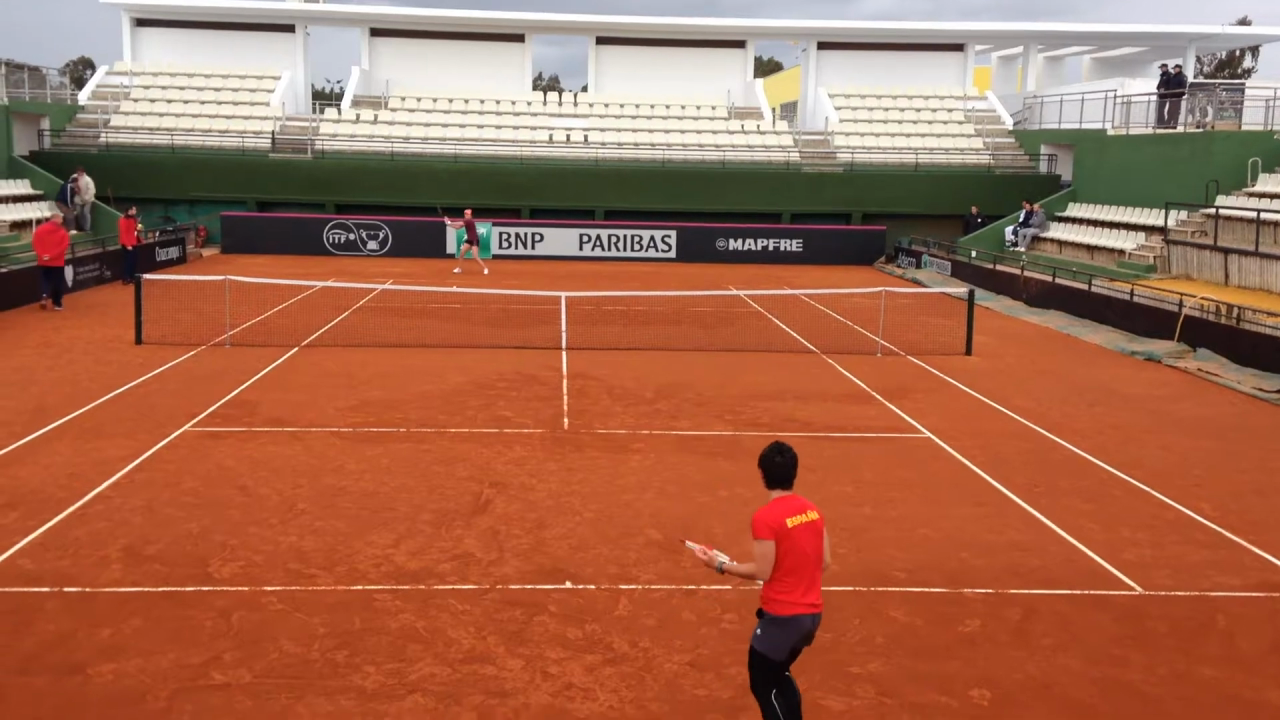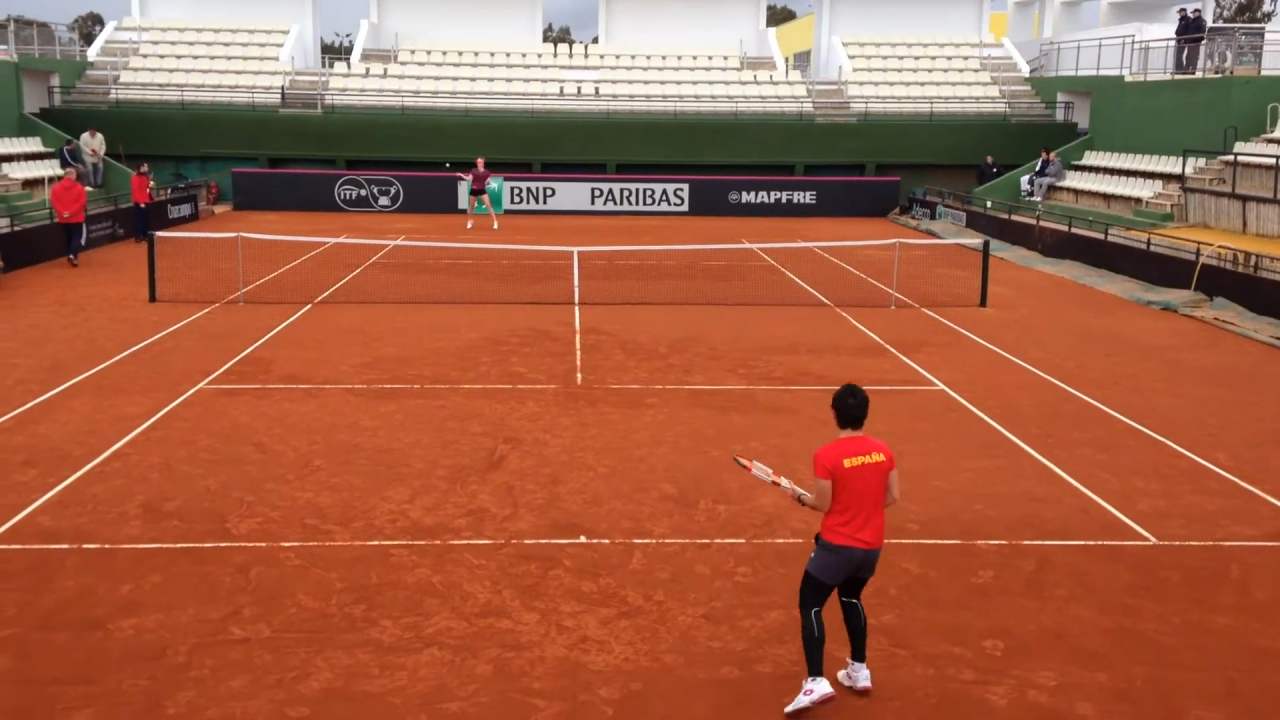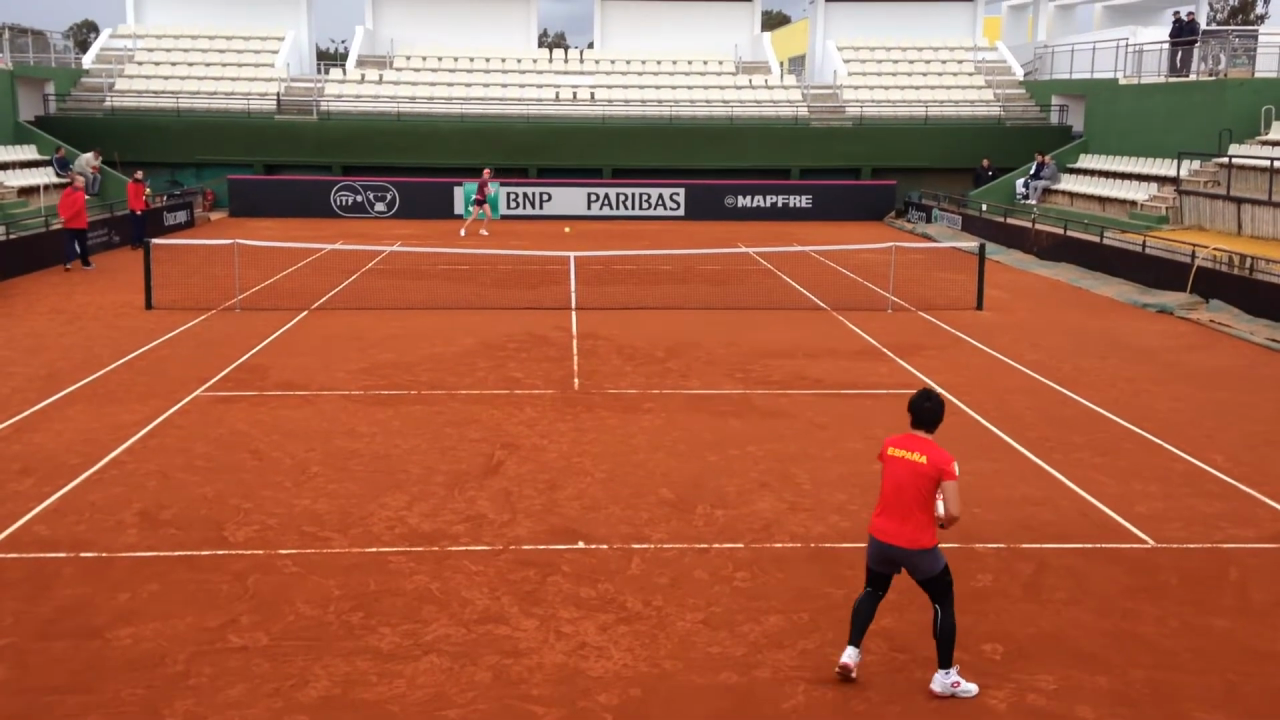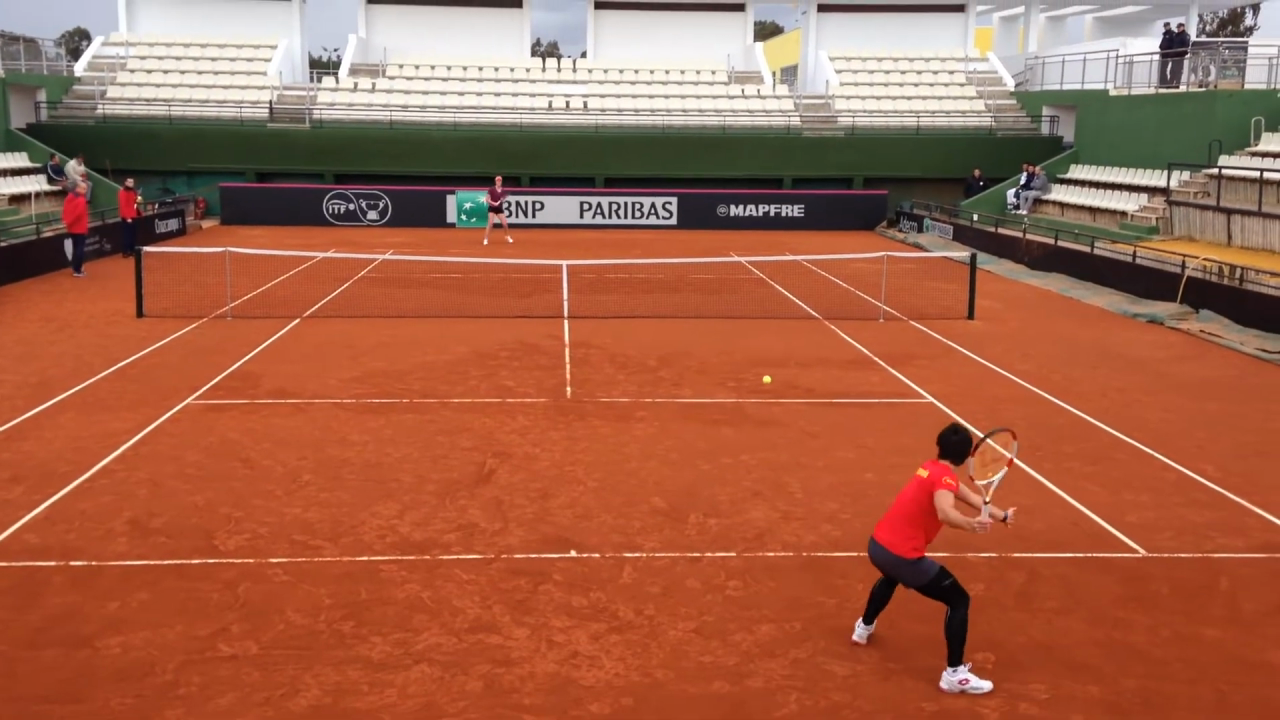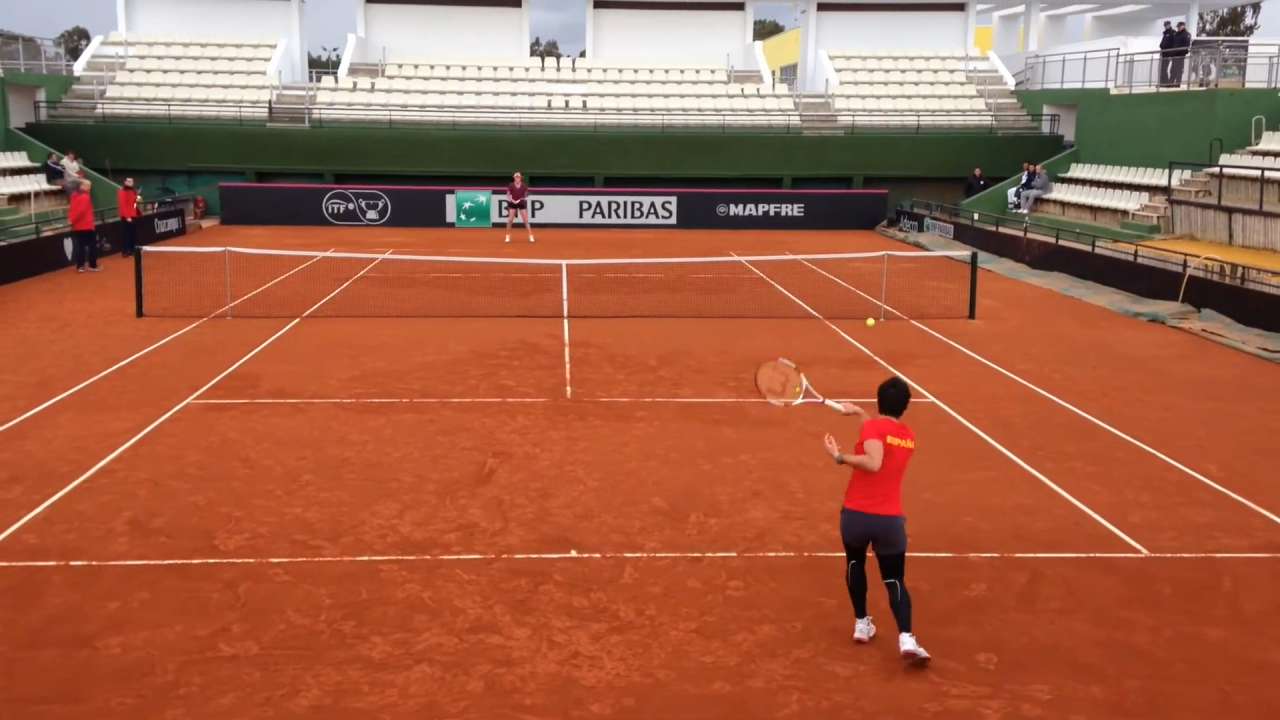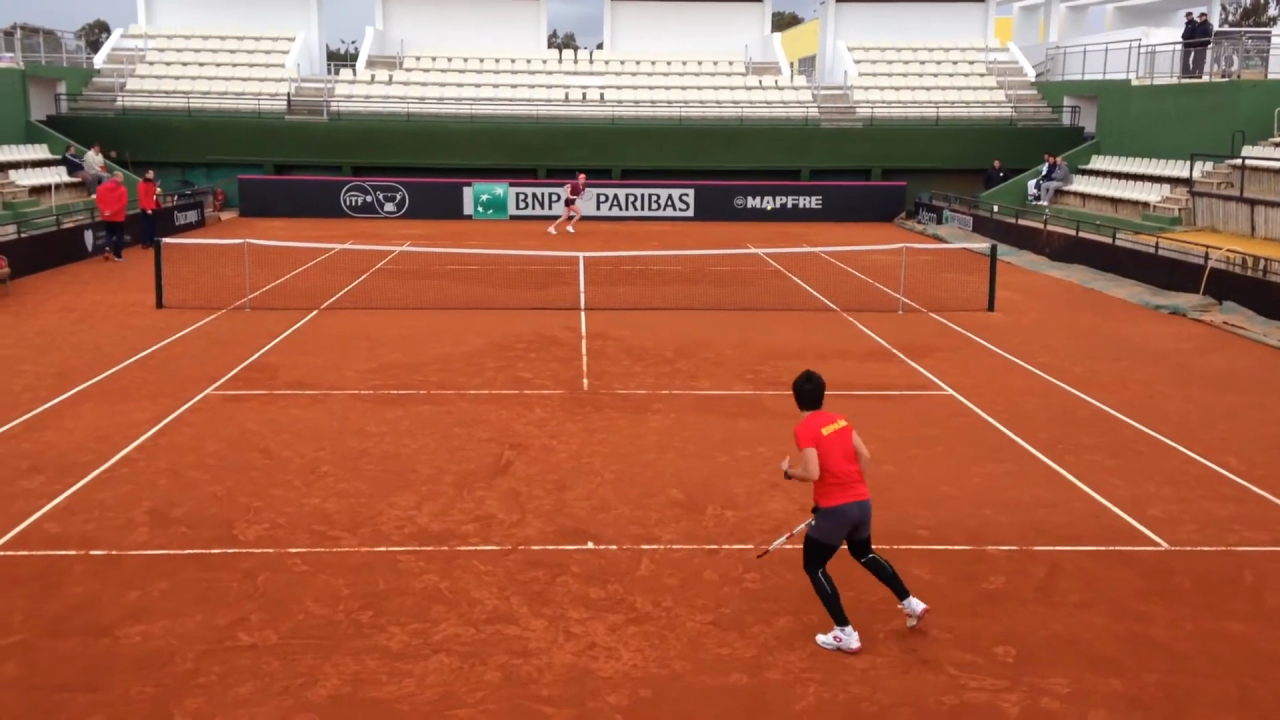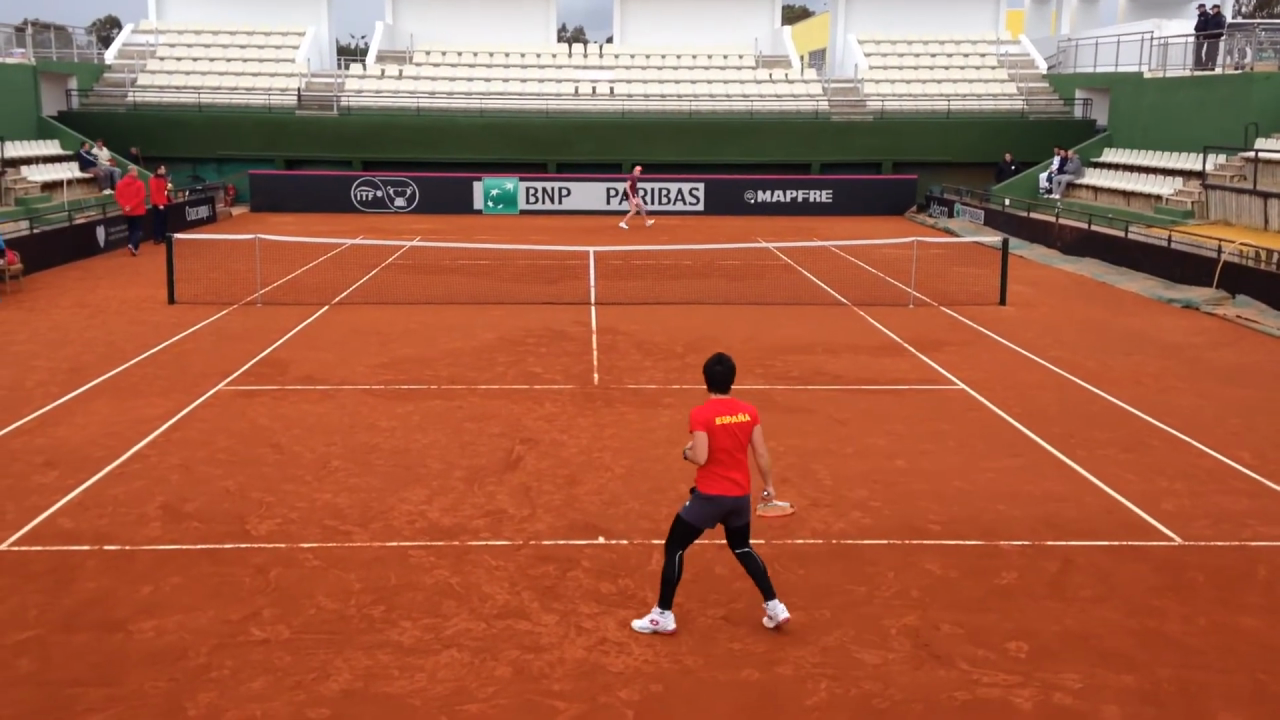
dt=0.5s
person 1, frame 1
left shoulder: (765, 517)
right shoulder: (812, 510)
left elbow: (762, 573)
right elbow: (824, 562)
left wrist: (721, 565)
left hip: (781, 615)
right hip: (812, 613)
left knee: (763, 687)
right knee: (778, 672)
person 1, frame 2
left shoulder: (826, 455)
right shoulder: (883, 451)
left elbow: (823, 505)
right elbow: (893, 497)
left wrist: (801, 497)
left hip: (837, 545)
right hip: (872, 545)
left knee: (810, 606)
right knee: (851, 598)
left ankle: (816, 682)
right ankle: (859, 671)
person 1, frame 3
left shoulder: (889, 445)
right shoulder: (941, 458)
right elbow: (954, 513)
right wrist: (943, 521)
left hip: (880, 538)
right hip: (917, 547)
left knee: (873, 592)
right knee: (944, 603)
left ankle: (851, 653)
right ankle: (945, 676)
person 1, frame 4
left shoulder: (932, 469)
right shoulder: (945, 478)
left elbow: (970, 497)
right elbow: (945, 513)
left wrist: (1002, 515)
right wrist: (971, 524)
left hip: (877, 545)
right hip: (902, 556)
left knee: (891, 577)
right knee: (959, 601)
left ankle: (864, 628)
right ankle: (954, 674)
person 1, frame 5
left shoulder: (872, 425)
right shoulder: (908, 436)
left elbow: (873, 463)
left wrist: (840, 456)
right wrist: (859, 413)
left hip: (857, 514)
right hip: (891, 518)
left knee: (855, 560)
right knee: (894, 581)
left ankle: (862, 624)
right ankle: (907, 639)
person 1, frame 6
left shoulder: (804, 429)
right shoulder: (839, 420)
left elbow: (813, 474)
right elbow: (865, 456)
left wrist: (788, 471)
left hip: (834, 509)
right hip: (862, 502)
left knee: (814, 567)
right knee: (865, 555)
left ankle: (845, 634)
right ankle: (911, 603)
person 1, frame 7
left shoulder: (701, 414)
right shoulder: (748, 411)
left elbow: (700, 458)
right elbow: (761, 453)
left wrist: (687, 451)
right wrist: (768, 485)
left hip: (708, 496)
right hip: (739, 496)
left knee: (673, 548)
right knee: (741, 549)
left ankle: (663, 615)
right ankle: (775, 607)
